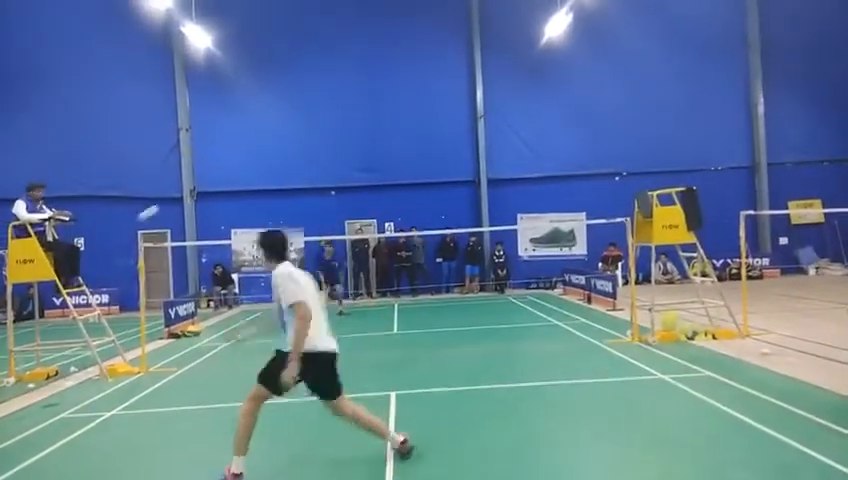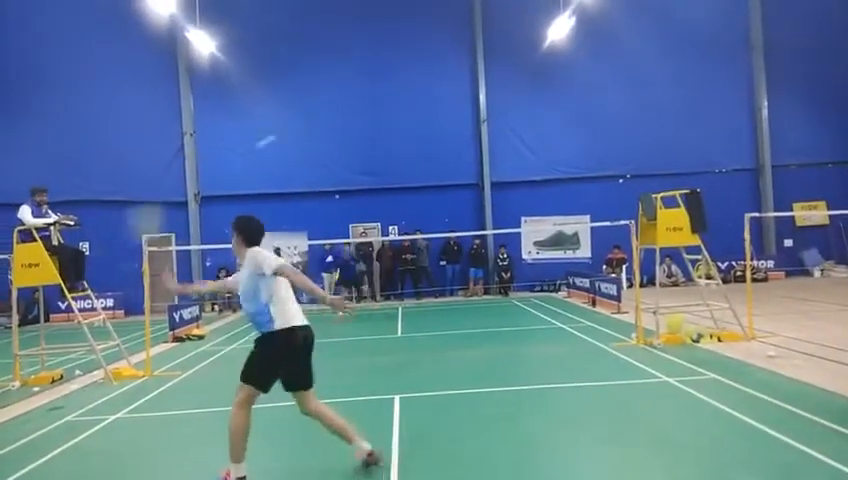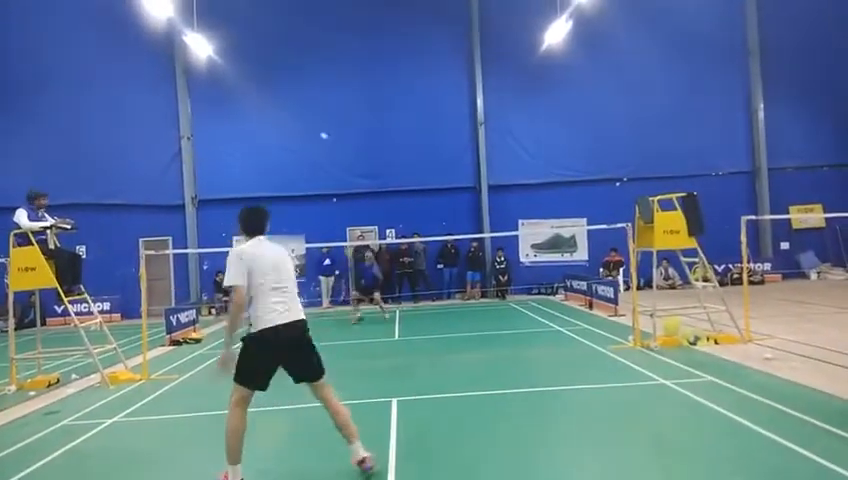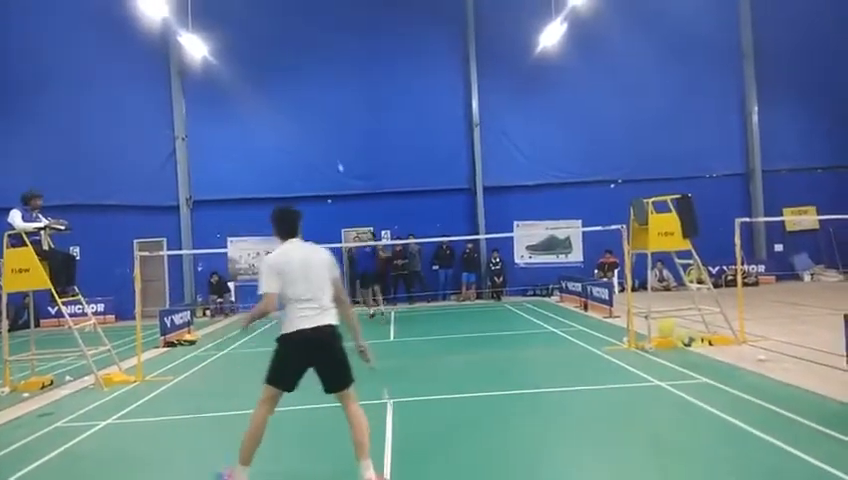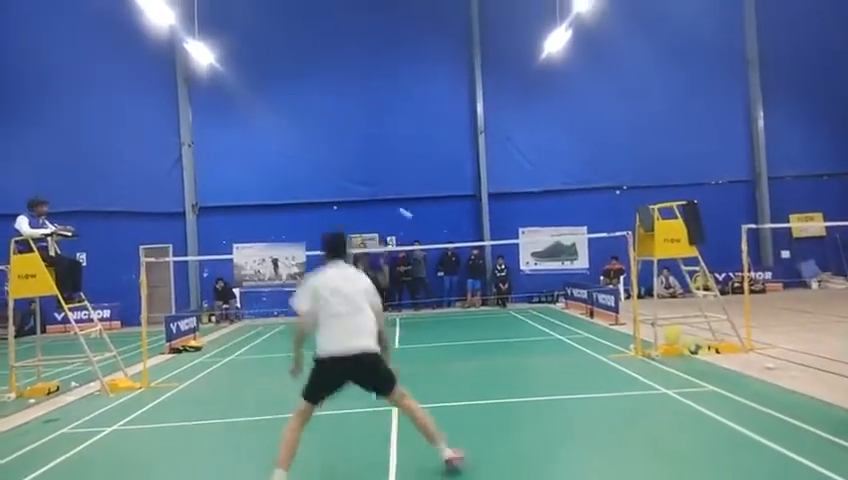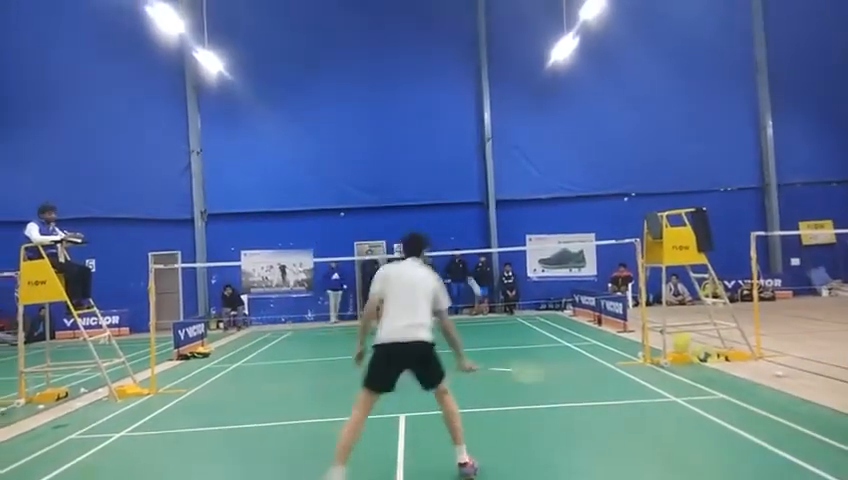
dt=0.3s
person 1, frame 1
left shoulder: (281, 275)
right shoulder: (300, 275)
left elbow: (304, 315)
left wrist: (293, 361)
left hip: (306, 353)
right hip: (325, 350)
left knee: (253, 401)
right knee: (341, 406)
right ankle: (398, 440)
person 1, frame 2
left shoulder: (258, 255)
right shoulder: (245, 269)
left elbow: (291, 273)
right elbow: (217, 286)
left wrist: (325, 297)
right wrist: (179, 288)
left hip: (285, 334)
right hip: (297, 334)
left knee: (243, 403)
right knee: (307, 403)
right ankle: (363, 447)
person 1, frame 3
left shoulder: (239, 253)
right shoulder: (282, 252)
left elbow: (238, 301)
left wrist: (228, 346)
left hip: (266, 333)
right hip: (297, 326)
left knee: (238, 402)
right knee: (325, 393)
right ankle: (360, 454)
person 1, frame 4
left shoulder: (273, 260)
right shoulder: (323, 254)
left elbow: (268, 306)
right elbow: (342, 299)
left wrist: (248, 319)
right wrist: (358, 339)
left hip: (295, 336)
right hip: (327, 333)
left knee: (266, 403)
right knee: (351, 402)
person 1, frame 5
left shoulder: (313, 282)
right shoulder: (363, 280)
left elbow: (304, 325)
right elbow: (380, 326)
left wrist: (297, 358)
right wrist: (386, 360)
left hip: (332, 357)
right hip: (366, 354)
left knee: (300, 416)
right knee: (404, 400)
right ankle: (446, 453)
person 1, frame 6
left shoulder: (386, 272)
right shoulder: (433, 278)
left elbow: (370, 310)
right elbow: (446, 324)
left wrist: (360, 345)
right wrist: (461, 357)
left hip: (388, 345)
right hip: (420, 344)
left knee: (361, 408)
right knee: (444, 395)
right ankle: (462, 459)
person 2, frame 1
left shoulder: (40, 205)
right shoulder: (20, 203)
left elbow: (52, 217)
right elbow: (24, 217)
left wrist: (61, 214)
right wrist: (48, 215)
left hip: (43, 236)
left knee: (73, 248)
right knee: (60, 247)
left ankle: (74, 279)
right ankle: (63, 281)
person 2, frame 2
left shoulder: (45, 210)
right shoulder: (25, 208)
left elbow: (57, 221)
right elbow: (29, 222)
left wrist: (67, 219)
right wrist: (53, 220)
left hip: (48, 241)
right hip: (34, 242)
left knee: (78, 253)
right knee: (65, 252)
left ankle: (79, 283)
right ankle: (68, 285)
person 2, frame 3
left shoulder: (42, 213)
right shoulder: (22, 211)
left elbow: (54, 226)
right elbow: (26, 225)
left wrist: (63, 222)
right wrist: (49, 224)
left hip: (44, 244)
left knee: (75, 256)
right knee: (61, 256)
left ankle: (75, 287)
right ankle: (65, 289)
person 2, frame 4
left shoulder: (36, 214)
right shoulder: (16, 212)
left elbow: (49, 227)
right elbow: (19, 226)
left wrist: (58, 224)
right wrist: (44, 224)
left hip: (38, 245)
right hip: (24, 246)
left knee: (69, 257)
right knee: (55, 257)
left ankle: (69, 288)
right ankle: (58, 290)
person 2, frame 5
left shoulder: (43, 221)
right shoulder: (23, 218)
left elbow: (55, 233)
right elbow: (27, 232)
left wrist: (64, 230)
right wrist: (50, 231)
left hip: (45, 251)
left knee: (75, 263)
right knee: (62, 263)
left ankle: (76, 294)
right ankle: (65, 296)
person 2, frame 6
left shoulder: (53, 227)
right shoulder: (33, 225)
left elbow: (64, 239)
right elbow: (37, 239)
left wrist: (74, 236)
right wrist: (60, 238)
left hip: (55, 258)
left knee: (85, 270)
right knee: (71, 269)
left ankle: (85, 300)
right ankle: (74, 302)
